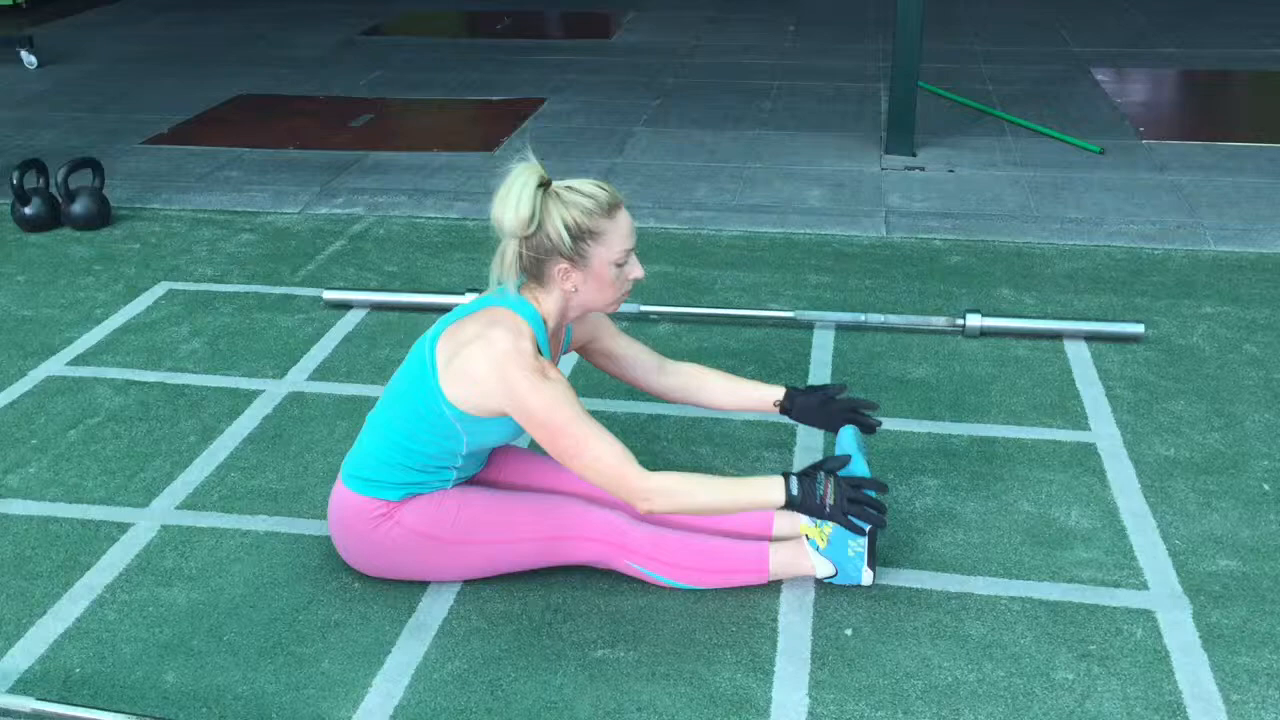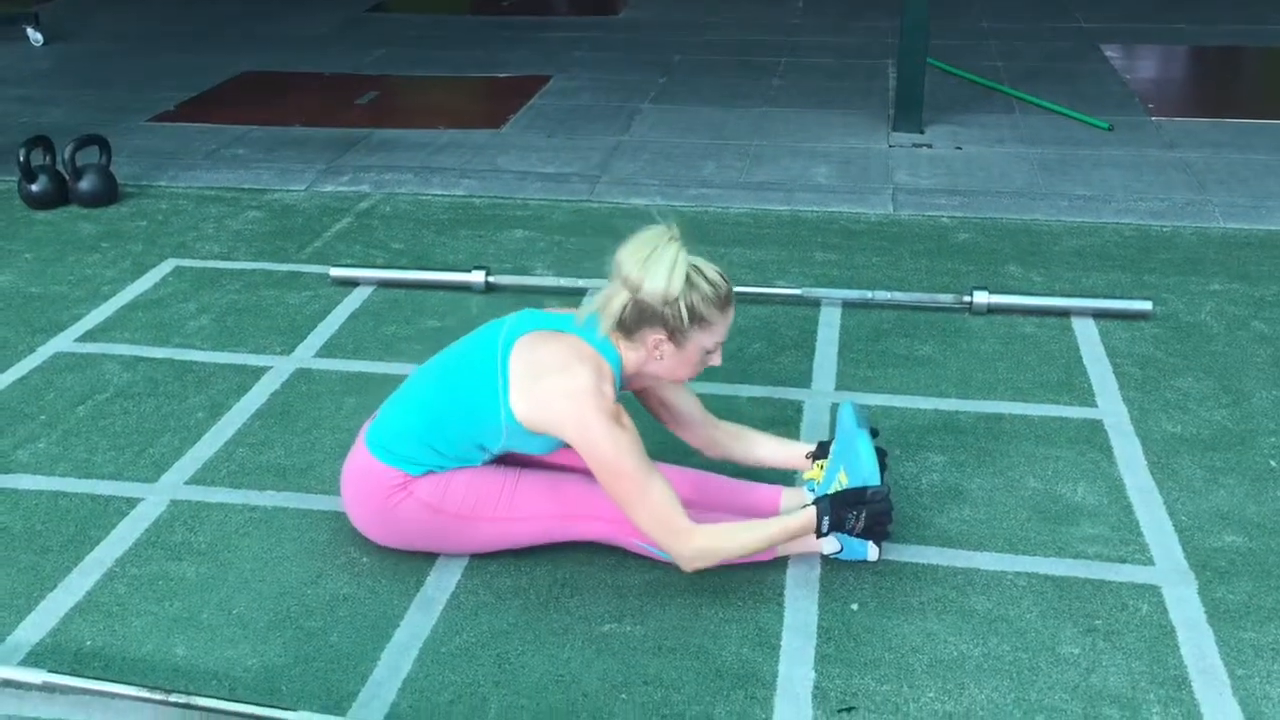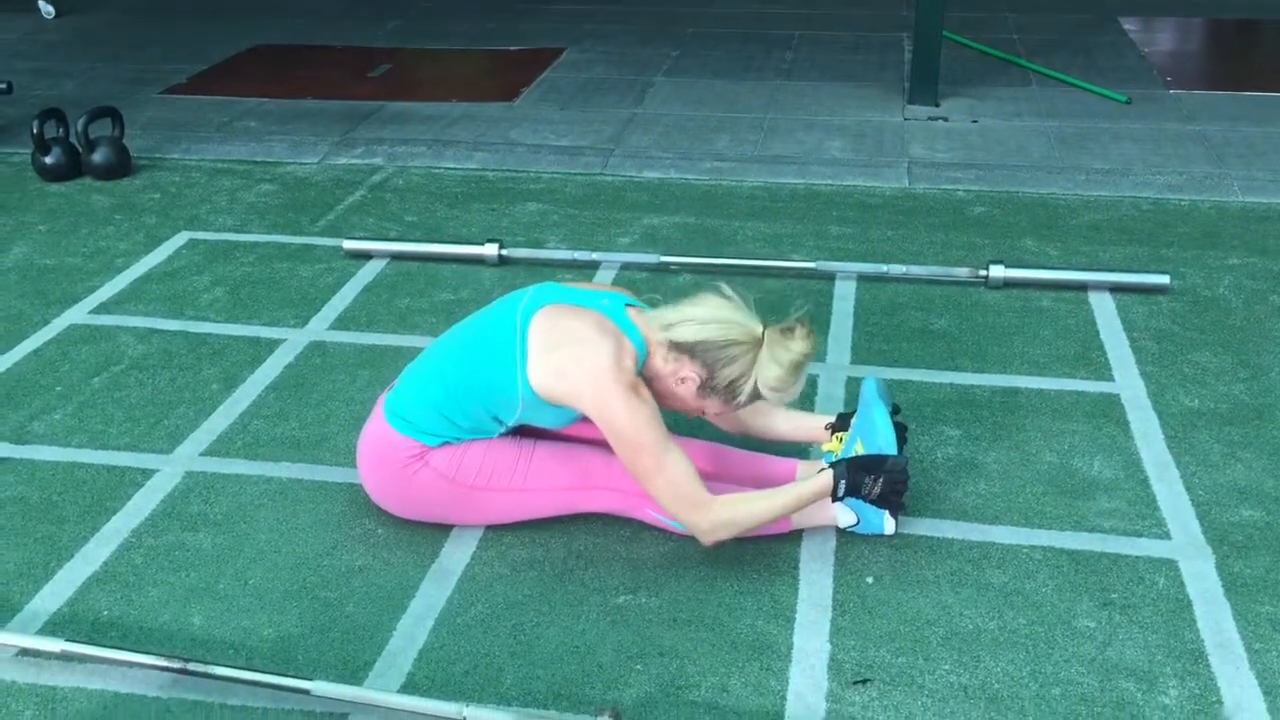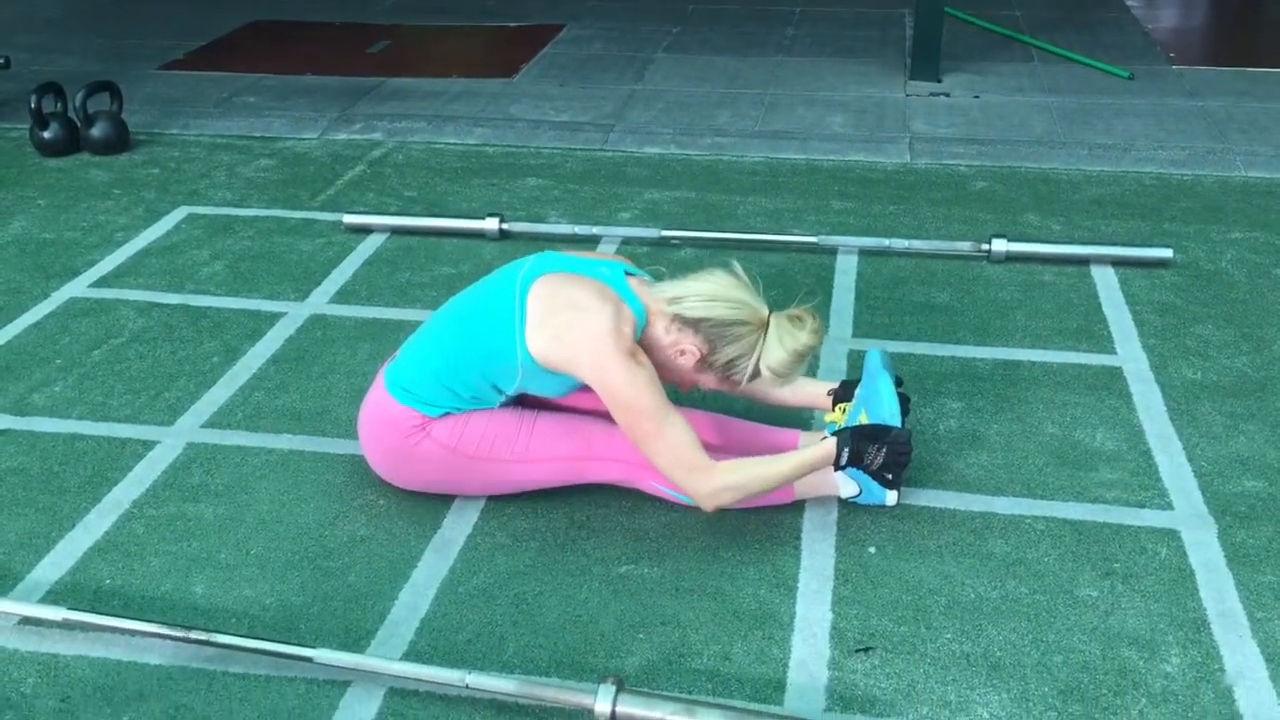
dt=1s
person 1, frame 1
left shoulder: (558, 313)
right shoulder: (510, 359)
left elbow: (668, 375)
right elbow: (643, 492)
left wrist: (787, 399)
right wrist: (791, 493)
right hip: (382, 518)
left knee: (603, 494)
right knee: (596, 532)
left ankle: (796, 531)
right ankle: (815, 557)
person 1, frame 2
left shoulder: (610, 340)
right shoulder: (587, 395)
left elbow: (712, 435)
right elbow: (687, 547)
left wrist: (813, 455)
right wrist: (819, 520)
left hip: (423, 440)
right hip: (392, 489)
left knee: (634, 479)
right knee: (605, 511)
left ankle: (809, 493)
person 1, frame 3
left shoulder: (635, 320)
right shoulder: (611, 377)
left elbow: (732, 415)
right elbow: (705, 520)
left wrist: (832, 428)
right wrist: (834, 483)
left hip: (435, 409)
right hip: (408, 460)
left knee: (653, 454)
right knee: (620, 483)
person 1, frame 4
left shoulder: (632, 289)
right shoulder: (611, 347)
left elbow: (731, 372)
right elbow: (705, 487)
left wrist: (832, 395)
right wrist: (836, 451)
left hip: (441, 379)
right hip: (408, 430)
left knee: (656, 423)
right knee: (620, 454)
left ankle: (820, 444)
